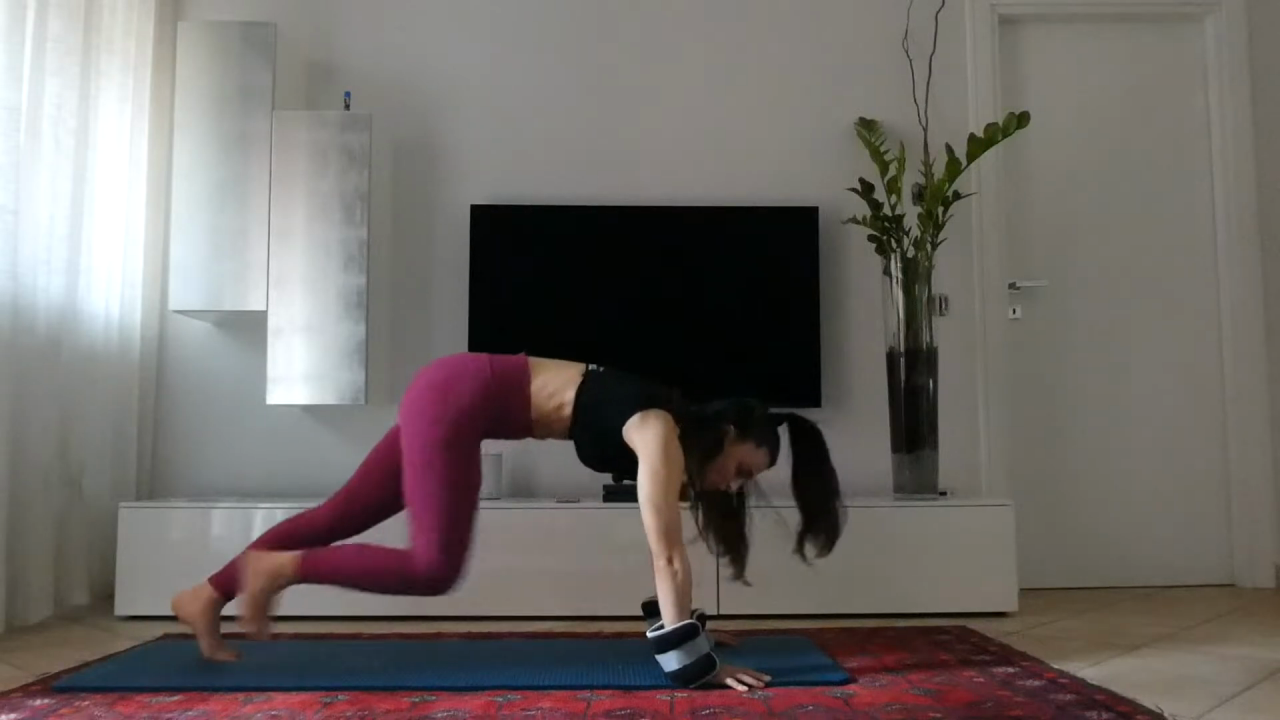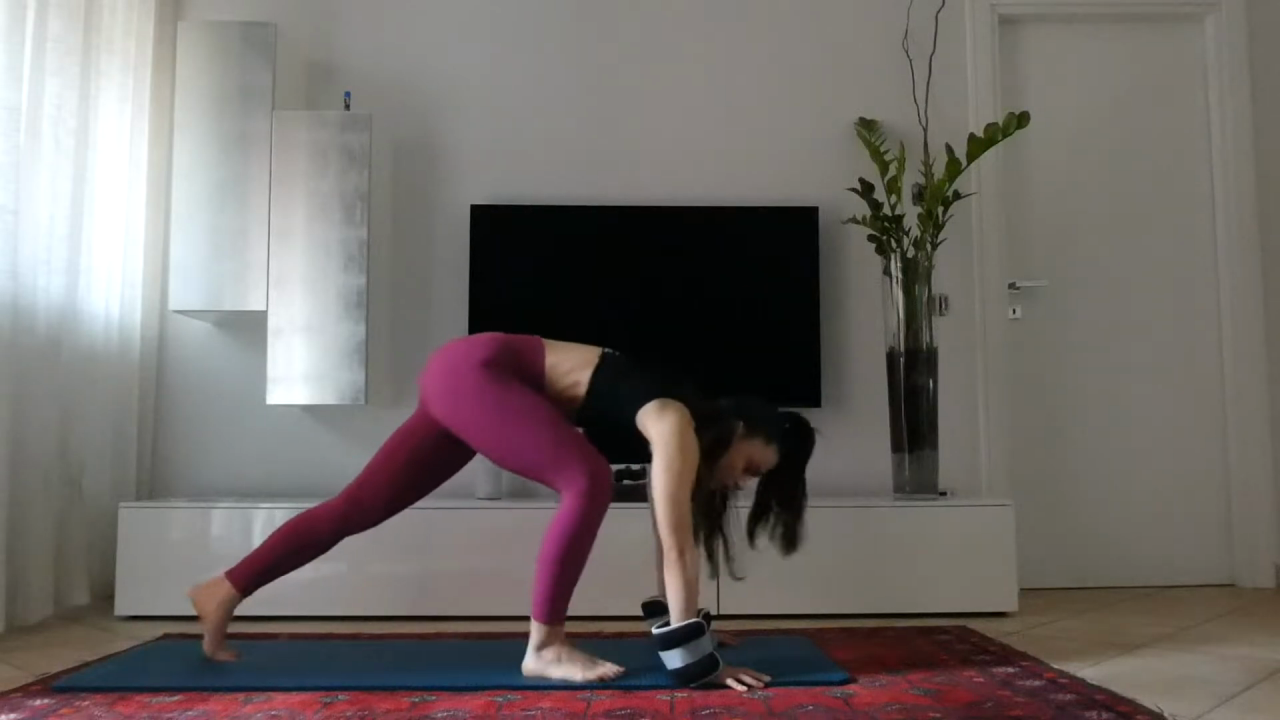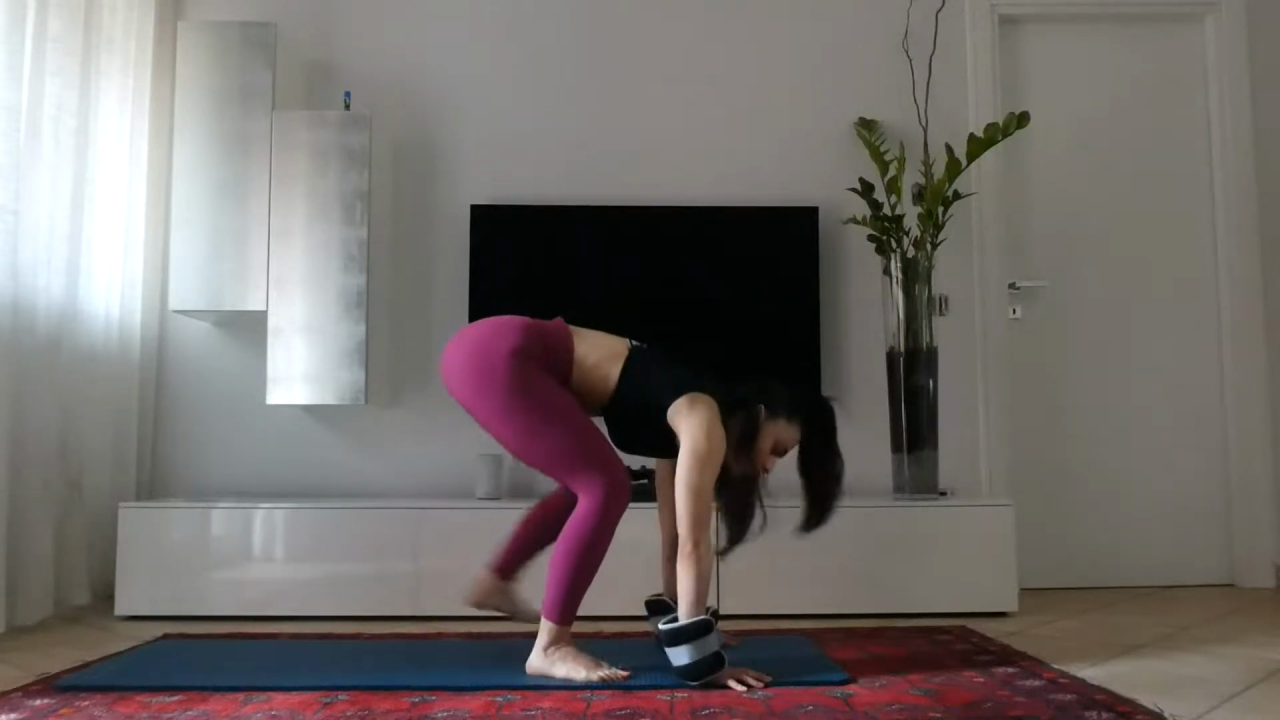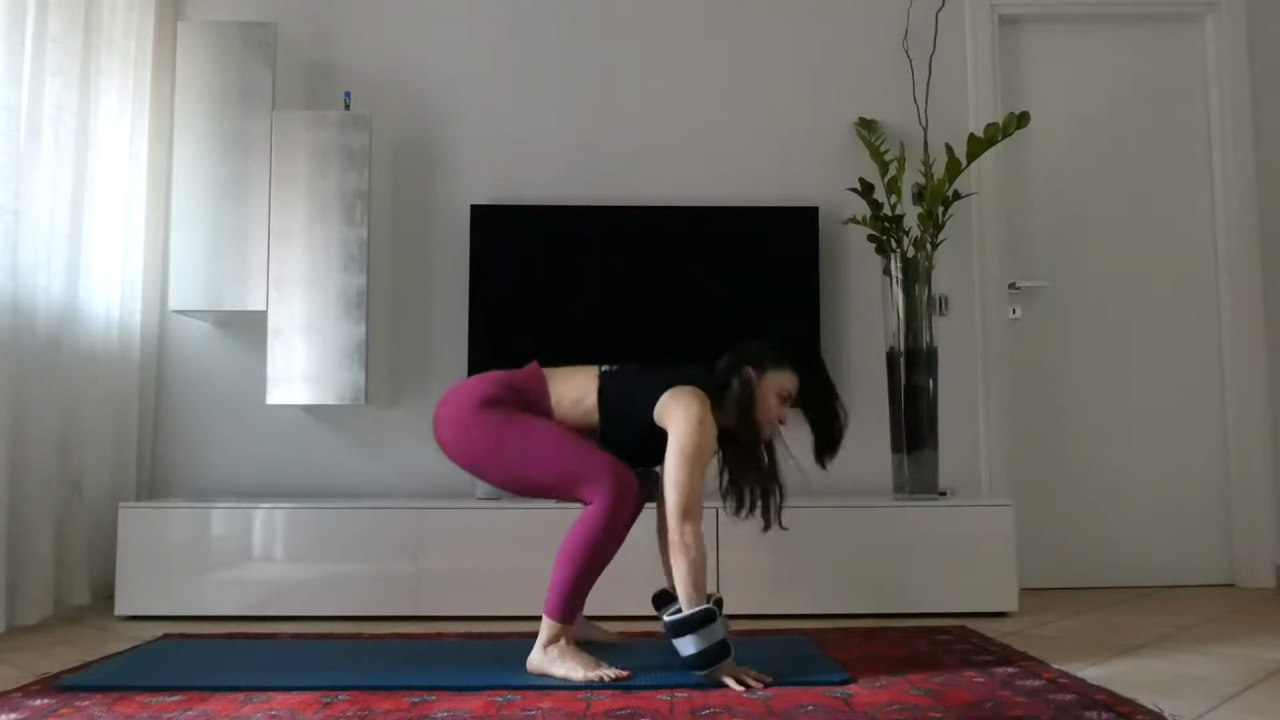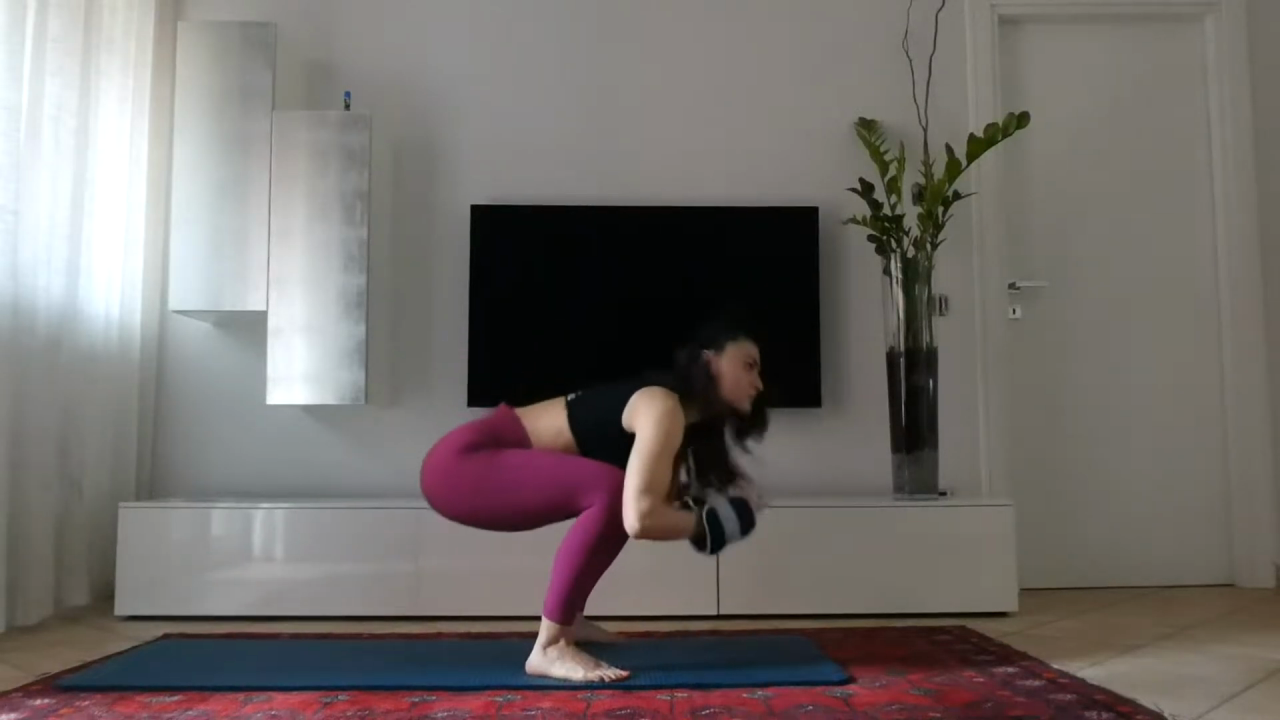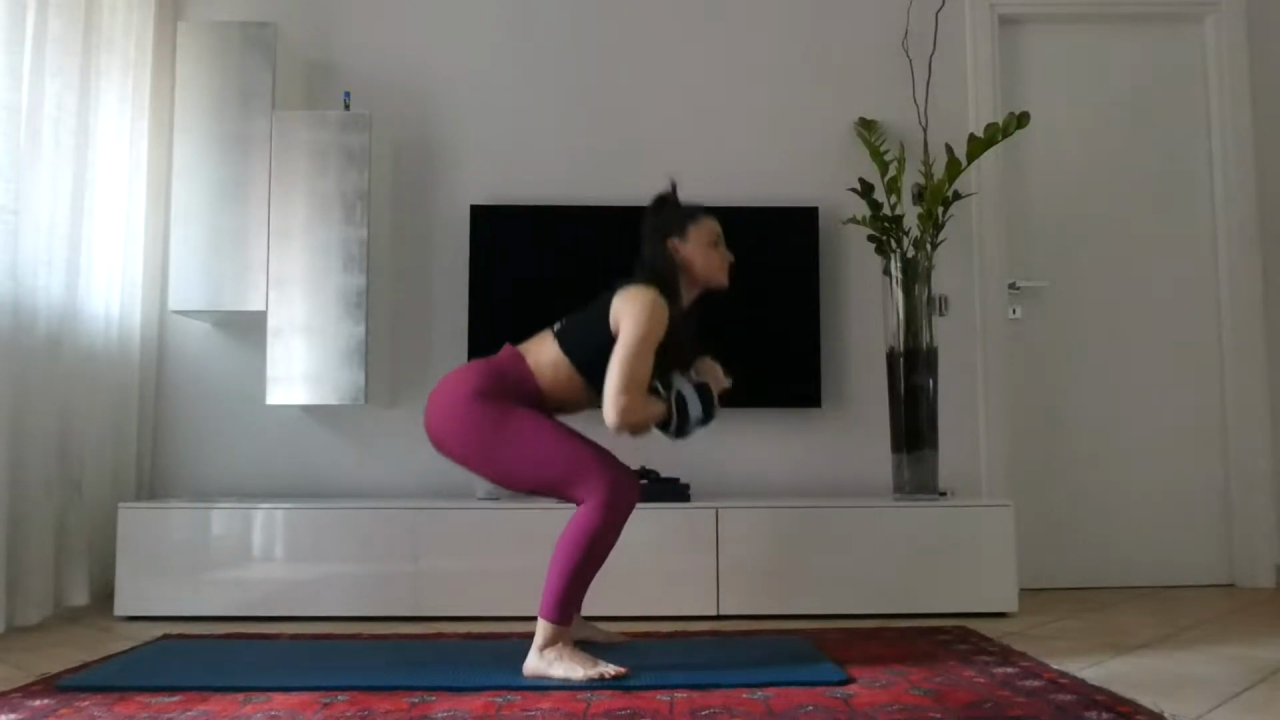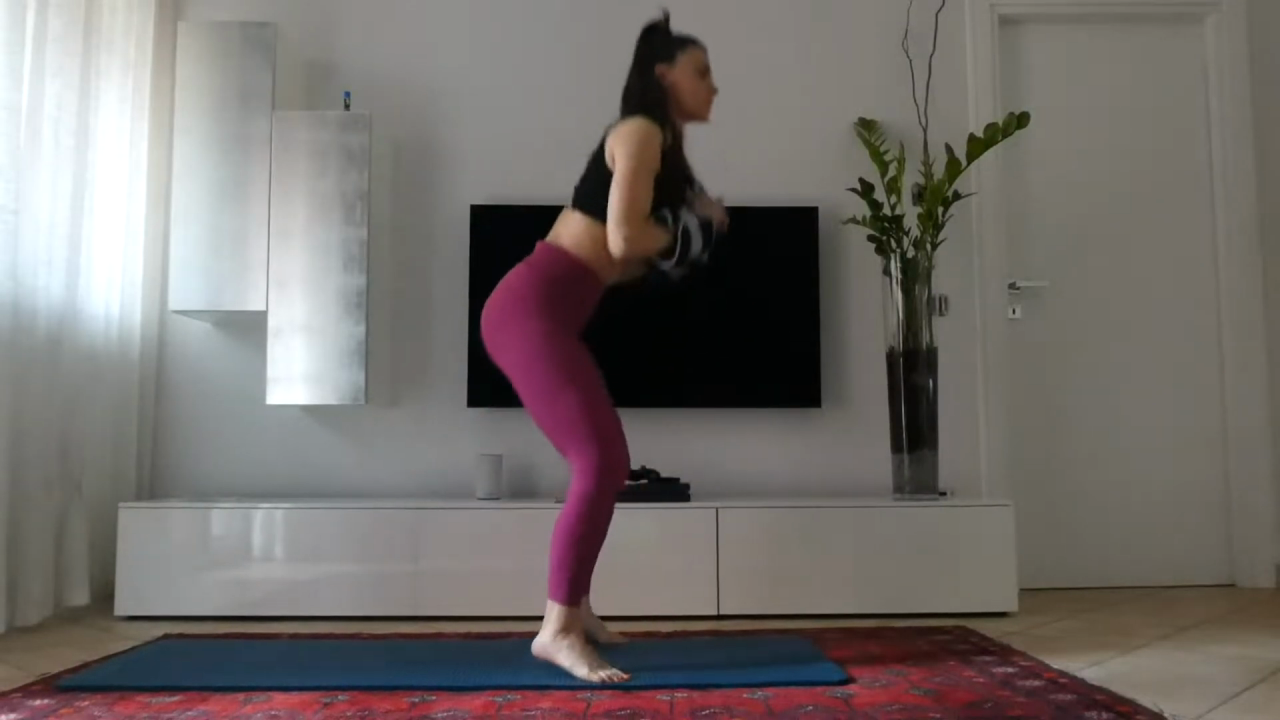
dt=0.3s
person 1, frame 1
left shoulder: (680, 440)
right shoulder: (664, 436)
left elbow: (669, 556)
right elbow: (667, 557)
left wrist: (687, 641)
right wrist: (693, 662)
left hip: (468, 394)
right hip: (458, 394)
left knee: (345, 510)
right knee: (433, 566)
left ankle: (207, 596)
right ankle: (277, 568)
person 1, frame 2
left shoulder: (676, 435)
right shoulder: (678, 429)
left elbow: (676, 544)
right elbow: (675, 551)
left wrist: (687, 642)
right wrist: (697, 661)
left hip: (471, 375)
right hip: (473, 368)
left knee: (354, 509)
right knee: (588, 483)
left ankle: (223, 592)
right ankle: (543, 648)
person 1, frame 3
left shoulder: (690, 428)
right shoulder: (704, 422)
left elbow: (674, 537)
right elbow: (690, 545)
left wrist: (678, 621)
left hip: (520, 359)
right hip: (490, 355)
left knee: (588, 488)
right knee: (603, 488)
left ankle: (496, 581)
right ankle: (548, 647)
person 1, frame 4
left shoulder: (711, 415)
right shoulder: (695, 410)
left elbow: (675, 525)
right elbow: (682, 532)
left wrist: (684, 608)
right wrist: (706, 649)
left hip: (504, 408)
right hip: (474, 412)
left knee: (626, 487)
right knee: (613, 490)
left ankle: (566, 617)
right ankle: (550, 647)
person 1, frame 5
left shoulder: (685, 416)
right shoulder: (663, 408)
left elbow: (652, 504)
right elbow: (640, 517)
left wrist: (718, 509)
right wrist: (714, 521)
left hip: (487, 460)
right hip: (459, 463)
left knee: (615, 493)
right knee: (609, 490)
left ankle: (565, 618)
right ankle: (549, 646)
person 1, frame 6
left shoulder: (663, 306)
right shoulder: (647, 302)
left elbow: (625, 398)
right elbow: (618, 413)
left wrist: (688, 382)
right wrist: (683, 399)
left hip: (488, 402)
right hip: (471, 404)
left knee: (607, 485)
right knee: (612, 488)
left ankle: (562, 618)
right ankle: (546, 648)
person 1, frame 7
left shoulder: (656, 144)
right shoulder: (639, 133)
left elbow: (618, 267)
right elbow: (623, 239)
left wrist: (689, 225)
right wrist: (685, 233)
left hip: (543, 313)
right hip: (529, 309)
left knee: (603, 463)
right knee: (602, 462)
left ankle: (572, 610)
right ankle: (558, 630)
